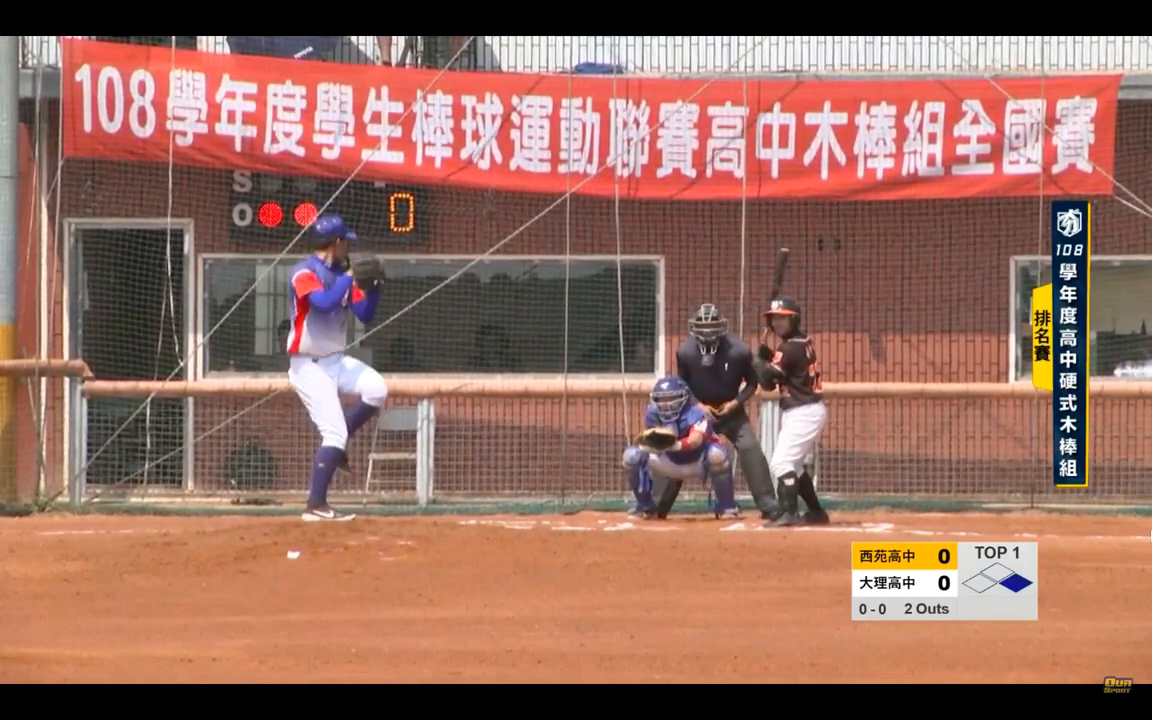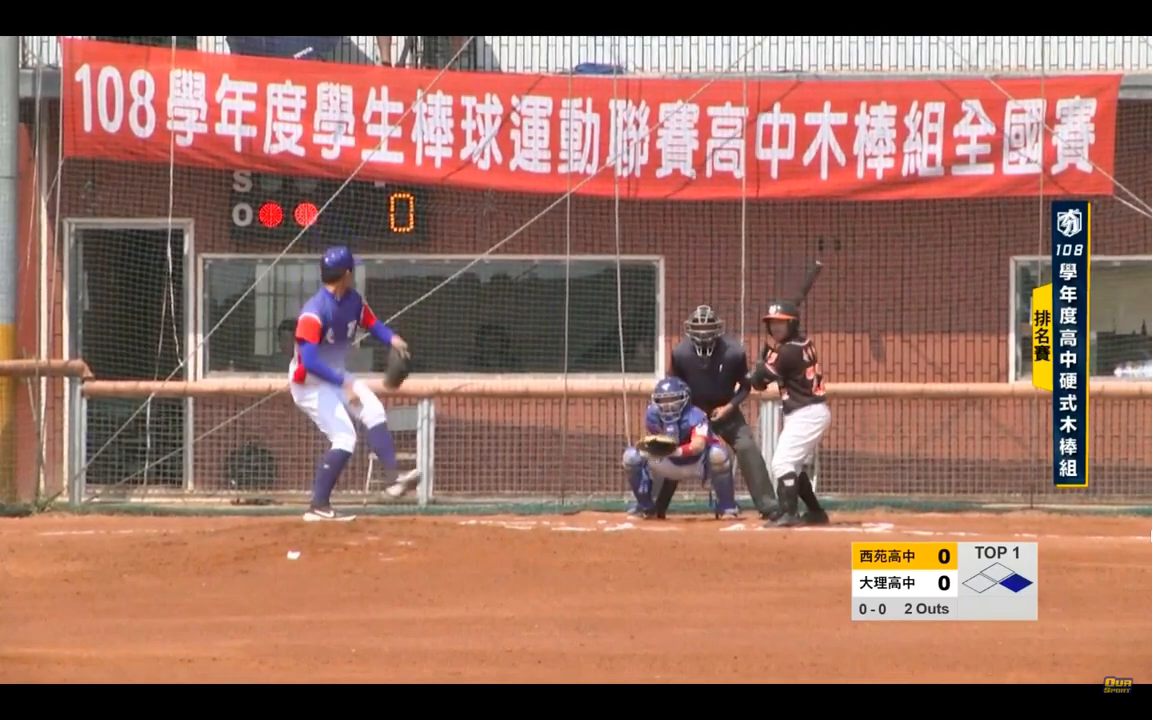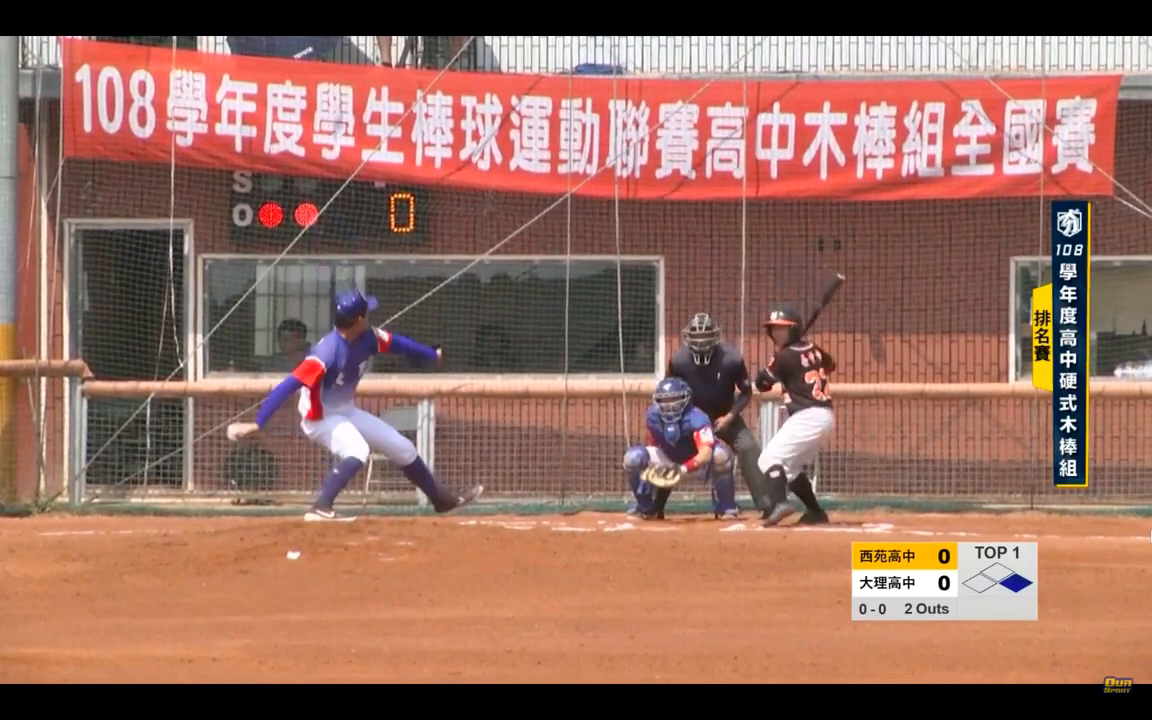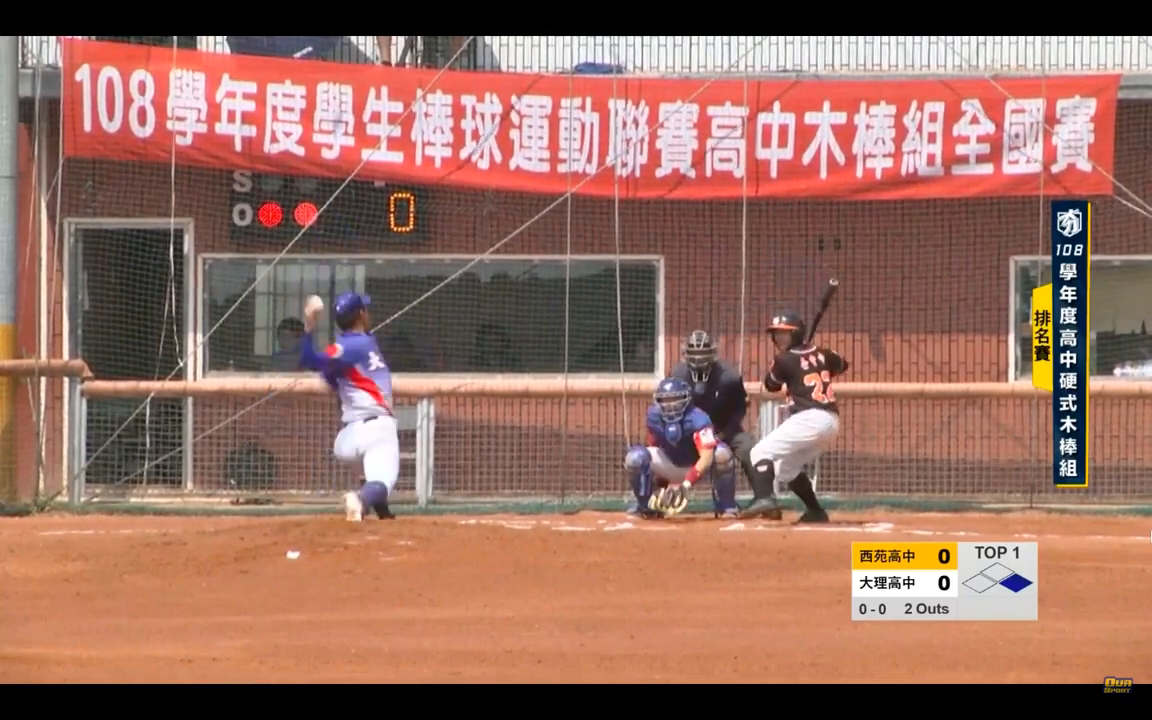
dt=0.2s
person 1, frame 1
left shoulder: (343, 274)
right shoulder: (305, 273)
left elbow: (365, 311)
right elbow: (323, 304)
left wrist: (372, 287)
right wrist: (348, 278)
left hip: (337, 360)
right hip: (308, 366)
left knee: (377, 389)
right knee: (335, 433)
left ankle: (336, 448)
right ankle: (316, 507)
person 1, frame 2
left shoulder: (352, 300)
right shoulder: (314, 311)
left elbow: (374, 325)
right elbow: (307, 359)
left wrist: (393, 339)
right wrist: (345, 384)
left hip: (338, 379)
right hip: (310, 386)
left knee: (373, 412)
right knee: (345, 438)
left ankle: (395, 475)
right ankle: (318, 507)
person 1, frame 3
left shoulder: (369, 338)
right shoulder: (325, 355)
left elbow: (399, 343)
right elbow: (288, 387)
left wrist: (432, 355)
right wrist: (258, 424)
left hip: (347, 413)
right hip: (321, 421)
left knee: (403, 447)
right knee: (356, 453)
left ankle: (443, 498)
right ankle: (320, 509)
person 1, frame 4
left shoulder: (357, 341)
right shoulder: (351, 345)
right elbow: (309, 359)
right wrist: (309, 327)
left hip: (349, 438)
left ankle: (380, 508)
person 2, frame 1
left shoulder: (790, 347)
right shoulder: (802, 341)
left elbow: (767, 381)
left wrist: (760, 359)
right wrist: (770, 356)
left hip: (803, 412)
right hip: (807, 411)
left knee: (781, 462)
right knee: (794, 464)
left ankle: (788, 514)
right ankle: (816, 512)
person 2, frame 2
left shoulder: (785, 351)
right shoulder: (805, 344)
left elbow: (758, 381)
left wrist: (765, 359)
left hip: (806, 414)
right hip: (815, 413)
left knee: (782, 463)
right knee: (792, 465)
left ankle: (788, 514)
right ankle: (816, 512)
person 2, frame 3
left shoulder: (784, 356)
right shoulder: (813, 349)
left elbow: (762, 384)
right elbow: (830, 365)
left wrist: (775, 360)
left hip: (809, 417)
right hip: (825, 417)
left knee: (770, 458)
right knee: (789, 467)
left ankle: (780, 504)
right ankle: (815, 512)
person 2, frame 4
left shoulder: (785, 359)
right shoulder: (820, 352)
left elbow: (771, 385)
right elbow: (842, 364)
left hip: (810, 418)
right hip: (830, 421)
left knee: (762, 451)
right knee: (788, 467)
left ankle: (763, 498)
right ankle: (816, 511)
person 3, frame 1
left shoulder: (739, 350)
right shoulder: (685, 351)
left elbow: (753, 383)
right elbow: (683, 384)
left wrist: (736, 402)
right wrist: (698, 404)
left hip: (732, 409)
left knee: (750, 449)
left ankle: (769, 506)
person 3, frame 2
left shoulder: (734, 351)
right shoulder: (681, 352)
left elbow: (745, 386)
left wrist: (730, 407)
left hip: (726, 411)
left knee: (748, 450)
left ankle: (768, 506)
person 3, frame 3
left shoulder: (732, 359)
right shoulder: (678, 359)
left elbow: (745, 392)
left wrist: (730, 416)
left hip: (725, 416)
left knee: (750, 450)
left ankle: (768, 504)
person 3, frame 4
left shoulder: (730, 376)
right shoulder: (679, 375)
left elbow: (741, 407)
left wrist: (724, 433)
left hip: (724, 427)
left knee: (751, 452)
left ankle: (768, 504)
person 4, frame 1
left shoulder: (695, 414)
right shoulder: (652, 414)
left elbow: (695, 440)
left wrist: (676, 446)
left hip: (699, 463)
right hip: (670, 463)
left knee: (717, 453)
right knee: (632, 455)
left ankle: (726, 507)
right ankle: (646, 507)
person 4, frame 2
left shoulder: (695, 416)
right shoulder: (652, 415)
left elbow: (698, 445)
left wrist: (677, 451)
left hip: (698, 464)
right hip: (669, 464)
left knee: (718, 454)
right knee: (631, 456)
left ankle: (726, 507)
right ankle: (646, 508)
person 4, frame 3
left shoulder: (697, 418)
right shoulder: (653, 416)
left elbow: (706, 453)
right elbow: (653, 445)
left wrist: (683, 470)
left hip: (698, 465)
right hip: (669, 463)
left knee: (719, 454)
right knee: (633, 457)
left ankle: (726, 507)
right ankle: (646, 508)
person 4, frame 4
left shoulder: (698, 419)
right shoulder: (654, 416)
left elbow: (707, 457)
right elbow: (652, 448)
left wrist: (686, 484)
left hip: (698, 465)
right hip: (670, 464)
left knee: (721, 453)
right knee: (634, 458)
left ankle: (726, 506)
right ankle: (646, 506)
